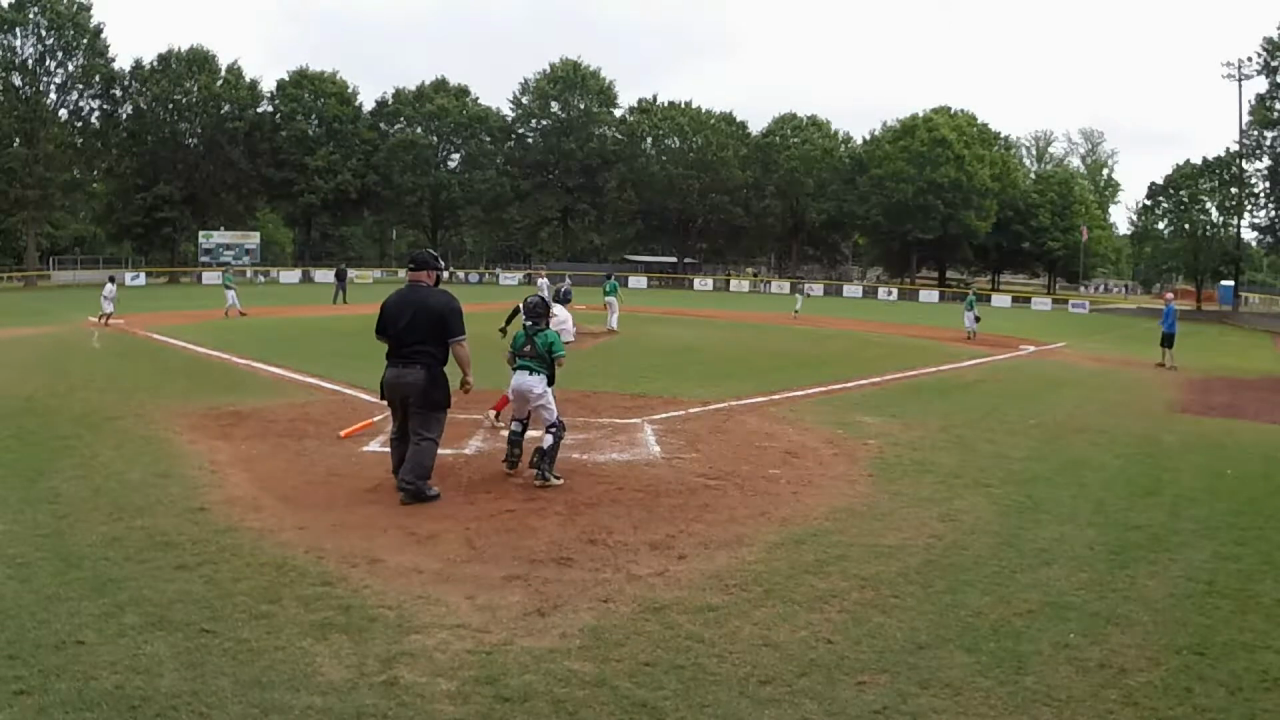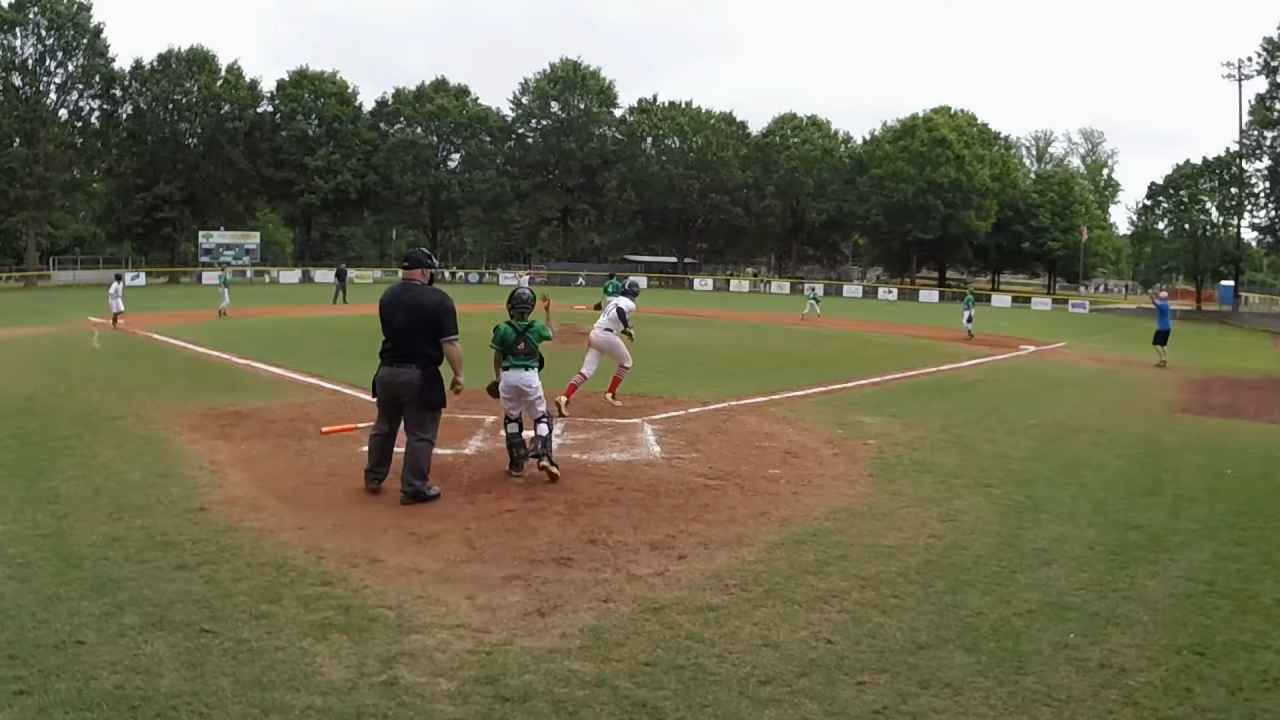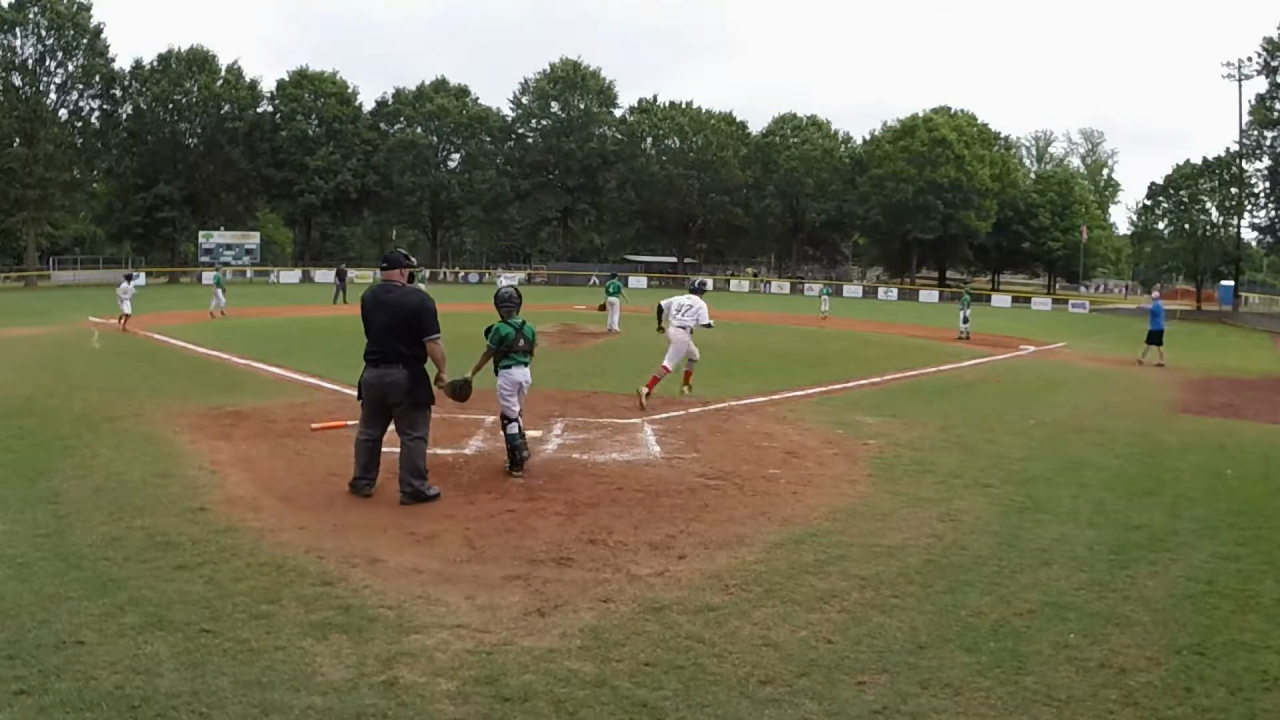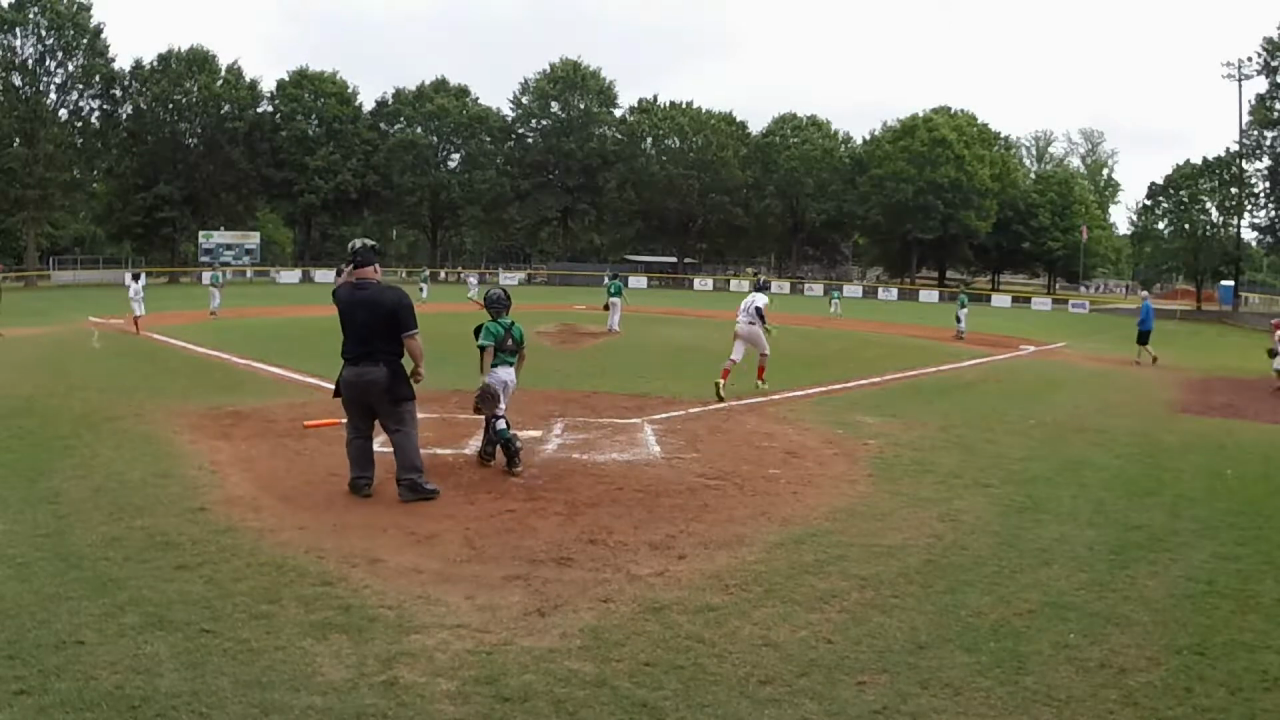
dt=0.3s
person 1, frame 1
left shoulder: (392, 300)
right shoulder: (444, 300)
left elbow: (381, 336)
right elbow: (458, 343)
right wrist: (467, 374)
left hip: (393, 374)
right hip: (426, 377)
left knee: (401, 430)
right knee: (425, 434)
left ankle: (403, 478)
right ankle: (413, 487)
person 1, frame 2
left shoulder: (388, 296)
right shoulder: (438, 299)
right elbow: (450, 343)
right wrist: (458, 374)
left hip: (388, 372)
right hip: (420, 376)
left knee: (384, 427)
right knee: (421, 435)
left ankle: (374, 477)
right ankle: (414, 488)
person 1, frame 3
left shoulder: (369, 296)
right shoulder: (418, 299)
right elbow: (433, 341)
left wrist: (401, 290)
right wrist: (442, 371)
left hip: (373, 374)
right hip: (407, 376)
left knee: (369, 431)
right knee: (414, 434)
left ankle: (362, 482)
right ankle: (413, 488)
person 1, frame 4
left shoulder: (344, 295)
right shoulder: (395, 295)
right elbow: (411, 338)
left wrist: (353, 264)
right wrist: (418, 366)
left hip: (352, 373)
right hip: (387, 373)
left knee: (358, 432)
right knee: (403, 430)
left ankle: (361, 483)
right ankle: (412, 483)
person 2, frame 1
left shoulder: (520, 333)
right shoulder: (551, 335)
left elbow: (510, 359)
right elbow: (560, 362)
left hip: (517, 380)
right hip: (537, 383)
left knee: (519, 419)
right knee: (554, 427)
left ankle: (512, 462)
right ankle: (543, 473)
person 2, frame 2
left shoulder: (503, 329)
right shoulder: (537, 327)
left elbow: (498, 356)
right elbow: (550, 334)
left wrist: (497, 375)
right wrist: (547, 310)
left hip: (509, 377)
right hip: (530, 377)
left knee: (512, 419)
right knee: (541, 418)
left ankle: (517, 464)
right ankle: (544, 458)
person 2, frame 3
left shoulder: (500, 328)
right shoulder: (528, 327)
left elbow: (488, 354)
left wrist: (472, 373)
left hip: (508, 375)
right hip: (525, 373)
left knee: (509, 418)
right knee: (515, 414)
left ankle: (517, 464)
right ankle: (521, 455)
person 2, frame 4
left shoulder: (489, 327)
right shoulder: (517, 328)
left elbow: (488, 353)
right elbow: (522, 355)
left wrist: (484, 378)
right wrist: (515, 375)
left hip: (494, 374)
right hip: (509, 373)
left knee: (496, 417)
right knee: (496, 413)
left ankle: (514, 460)
right ankle: (487, 453)
